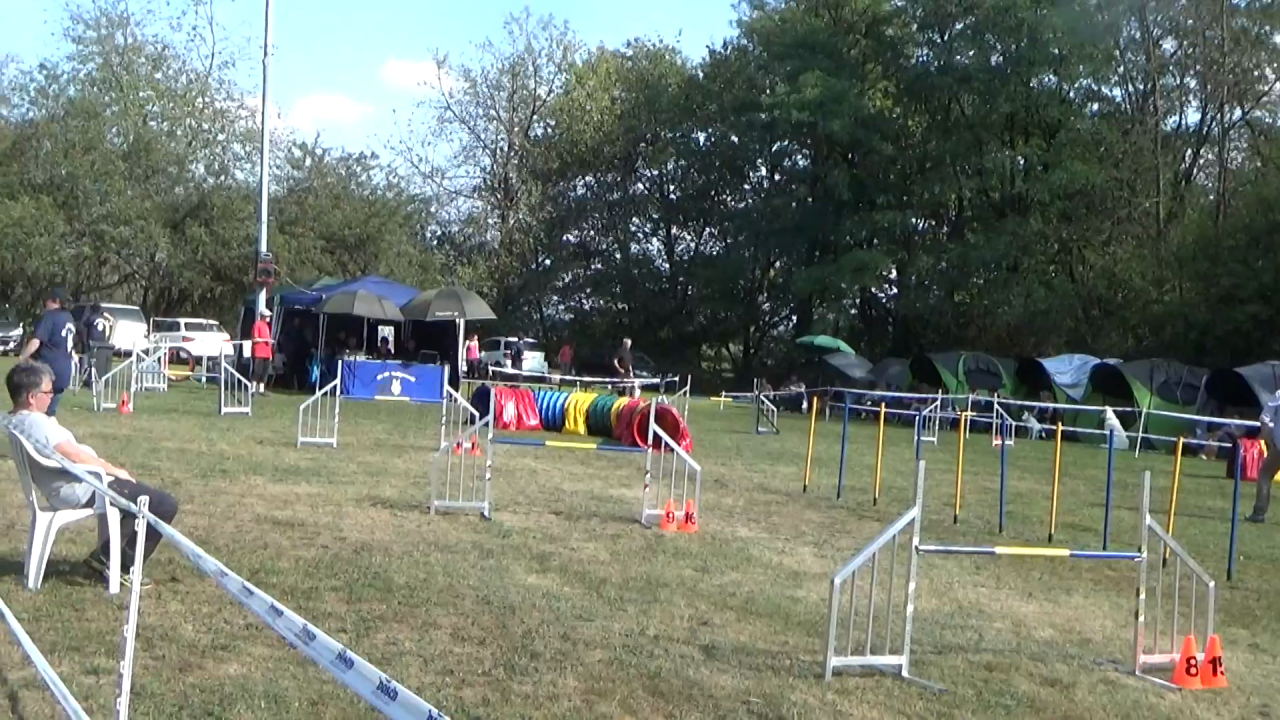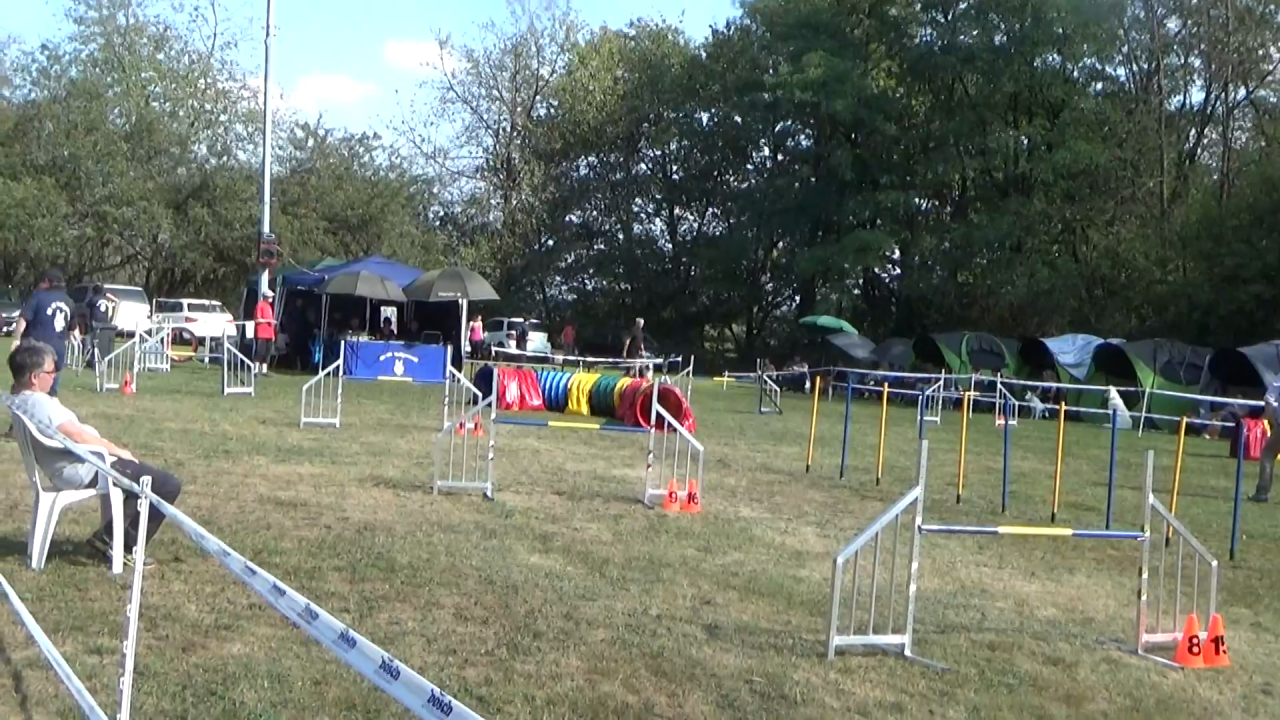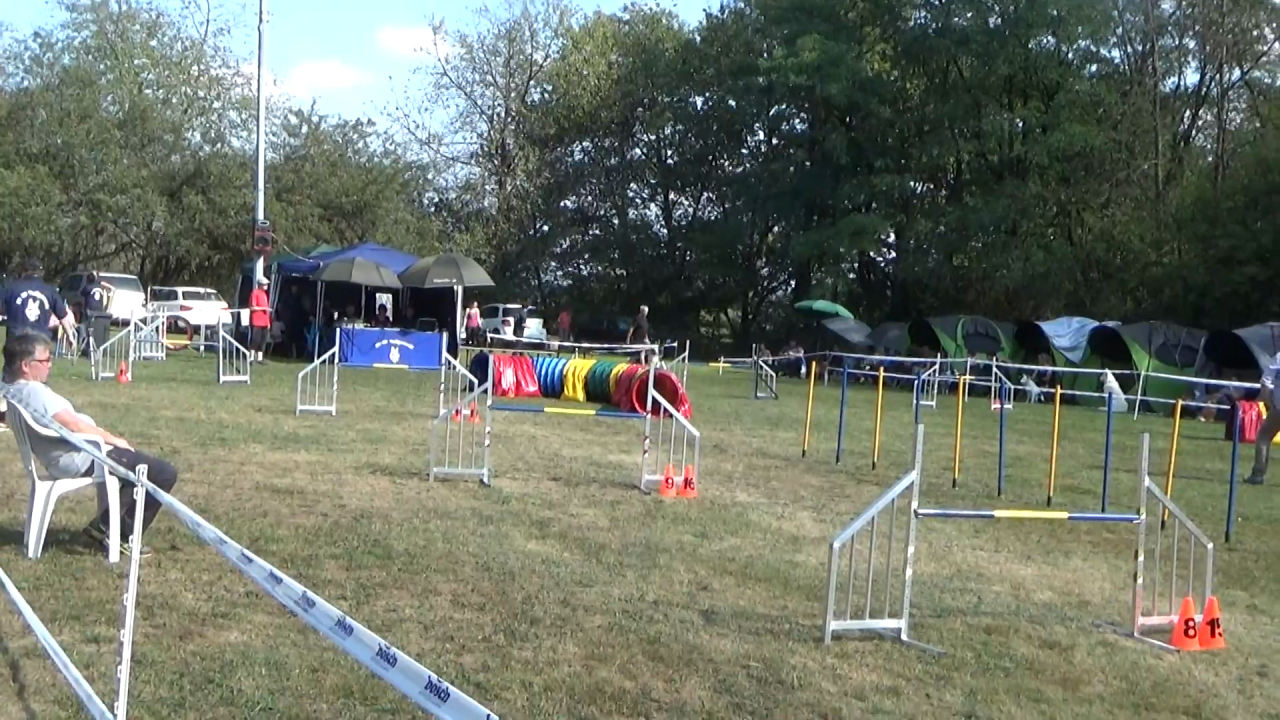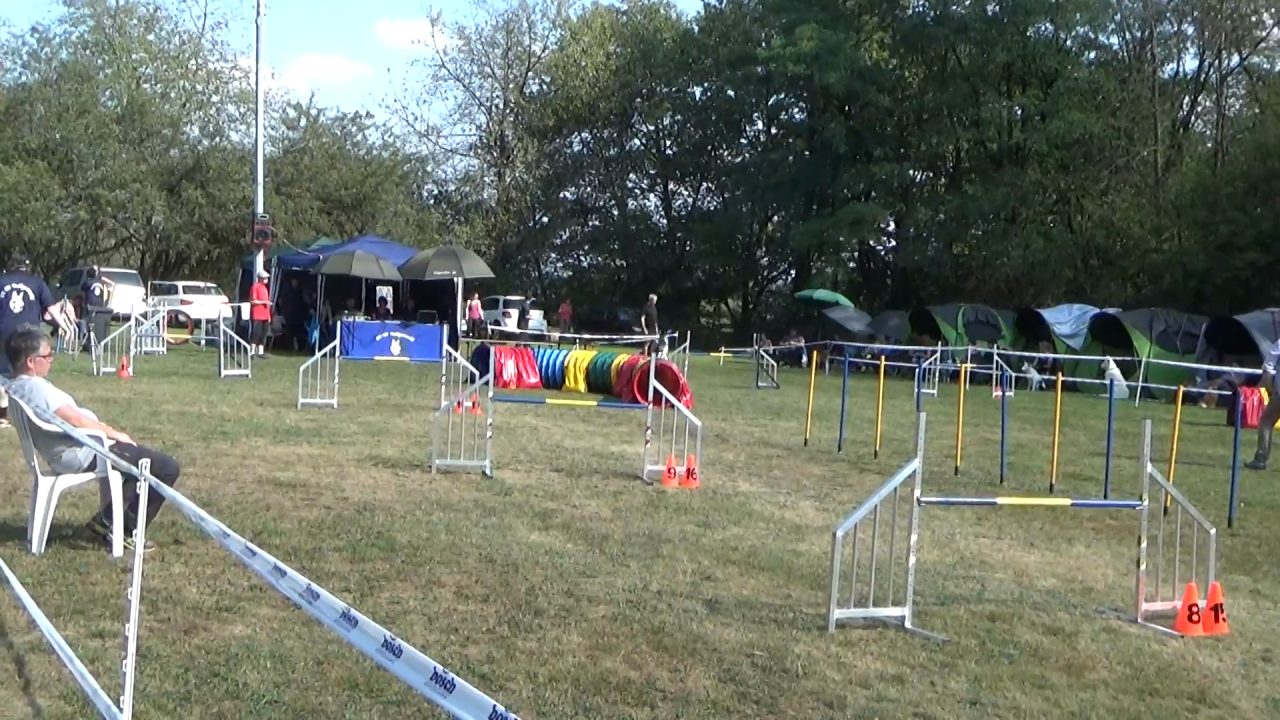
dt=0.2s
person 1, frame 1
left shoulder: (18, 420)
right shoulder: (36, 422)
right elbow: (74, 455)
left wrist: (107, 467)
right wrist: (114, 470)
left hip: (66, 488)
right hip: (79, 489)
left knee: (141, 495)
right knee: (165, 505)
left ankle: (105, 556)
right ankle: (121, 566)
person 1, frame 2
left shoulder: (21, 401)
right shoulder: (39, 402)
right elbow: (77, 436)
left wrist: (108, 446)
right wrist: (117, 450)
left hip: (68, 469)
right hip: (82, 469)
left knee: (143, 475)
right knee: (169, 485)
left ankle: (109, 536)
right ankle: (124, 546)
person 1, frame 3
right shoulder: (34, 391)
right elbow: (73, 425)
left wrist: (104, 435)
right wrist: (113, 439)
left hip: (64, 458)
right hip: (78, 458)
left knee: (140, 462)
right knee: (165, 473)
left ankle: (105, 526)
right ankle: (120, 535)
person 1, frame 4
left shoulder: (18, 386)
right shoulder: (36, 387)
right elbow: (75, 420)
left wrist: (106, 429)
right wrist: (114, 434)
left hip: (67, 453)
right hip: (81, 453)
left knee: (143, 458)
right knee: (167, 468)
left ankle: (109, 520)
right ankle: (124, 529)
